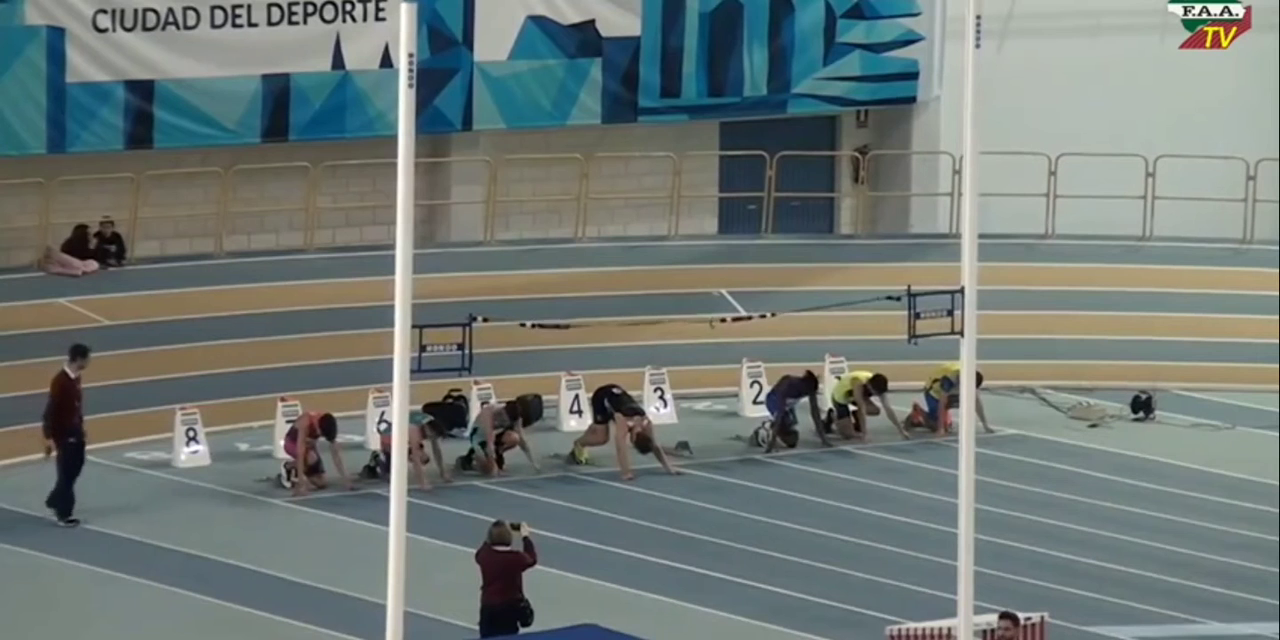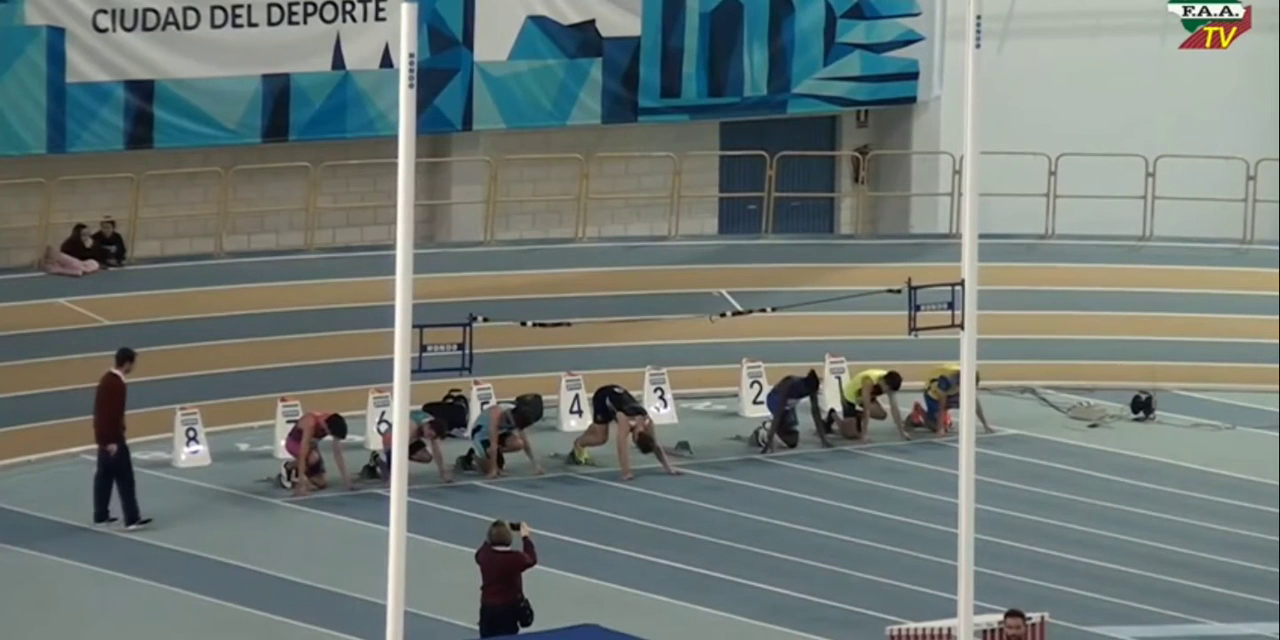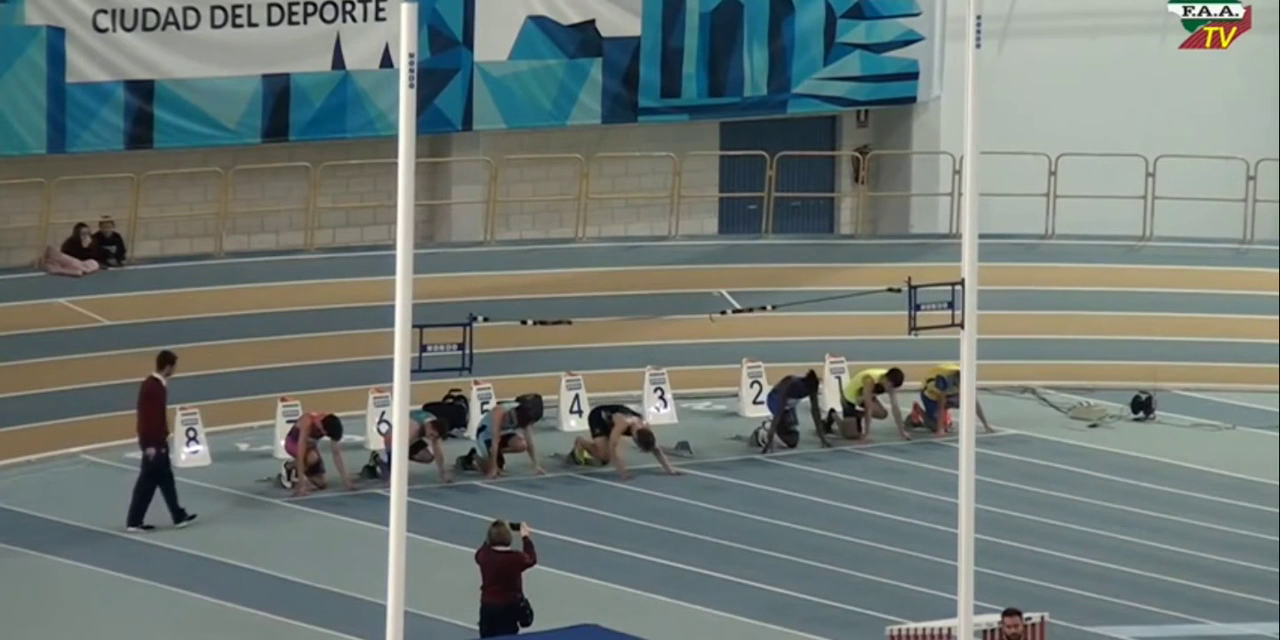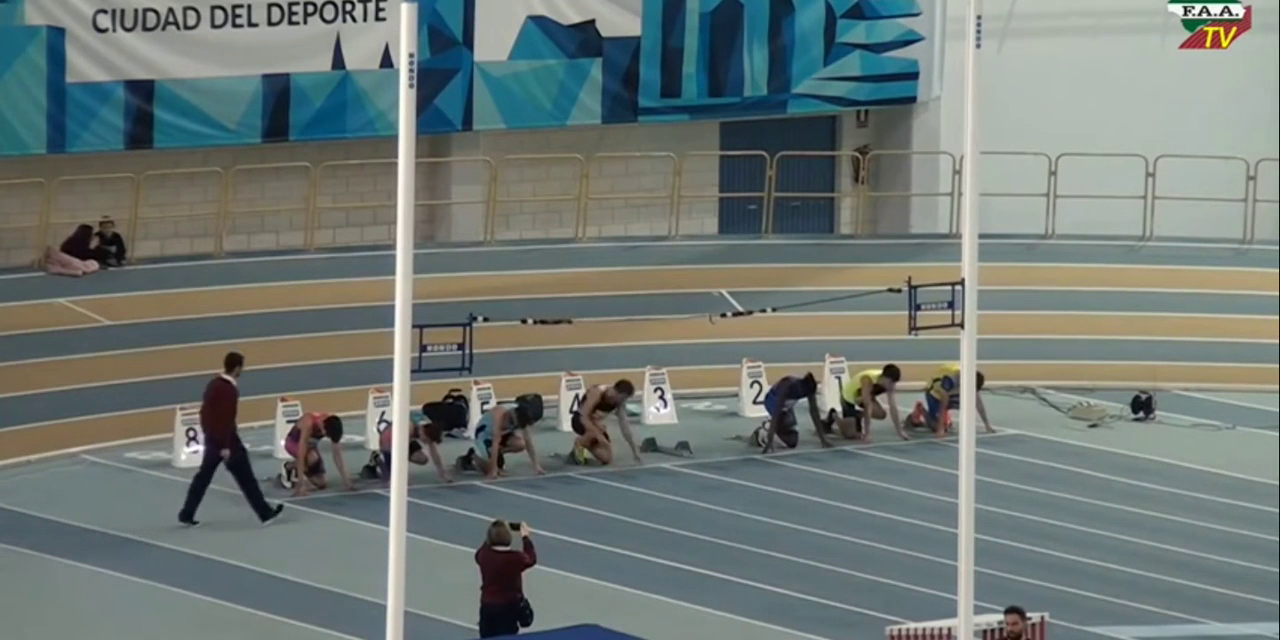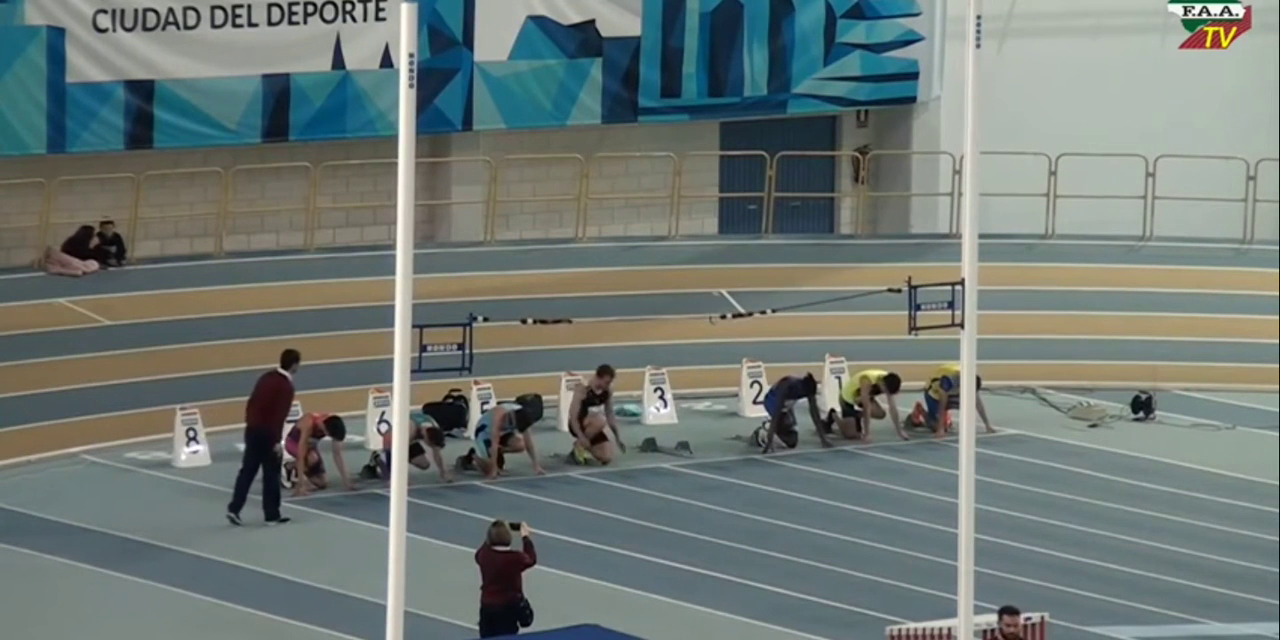
dt=1s
person 1, frame 1
left shoulder: (76, 377)
right shoulder: (60, 381)
right elbow: (50, 410)
left wrist: (80, 426)
right wrist: (48, 437)
left hip: (75, 430)
right hip: (64, 433)
left knee: (74, 467)
right knee: (67, 471)
left ankle: (55, 501)
right ankle: (63, 514)
person 1, frame 2
left shoulder: (107, 379)
right shoulder: (116, 384)
right elbow: (112, 414)
right wrist: (112, 441)
left hip: (103, 435)
right hip: (112, 437)
left knee: (104, 475)
right knee: (125, 477)
left ankle: (101, 516)
right ankle: (132, 519)
person 1, frame 3
left shoulder: (151, 383)
right shoulder: (155, 388)
right elbow: (150, 417)
right wrist: (150, 444)
left hip: (155, 439)
right hip: (153, 441)
left knee: (165, 477)
right knee: (148, 481)
left ankle: (179, 516)
right ankle: (134, 521)
person 1, frame 4
left shoulder: (213, 384)
right shoulder: (229, 390)
left elbow: (204, 412)
right elbow: (227, 419)
right wrist: (225, 446)
left hip: (211, 438)
right hip: (225, 439)
left knee: (204, 475)
right knee: (245, 476)
left ankle: (186, 515)
right ankle: (266, 513)
person 1, frame 5
left shoulder: (266, 377)
right shoulder: (286, 386)
left elbow: (251, 403)
right elbow: (280, 415)
right wrist: (277, 441)
left hip: (252, 430)
right hip: (267, 433)
left knee: (247, 471)
right knee: (271, 474)
left ankle: (234, 508)
right ankle: (272, 515)
